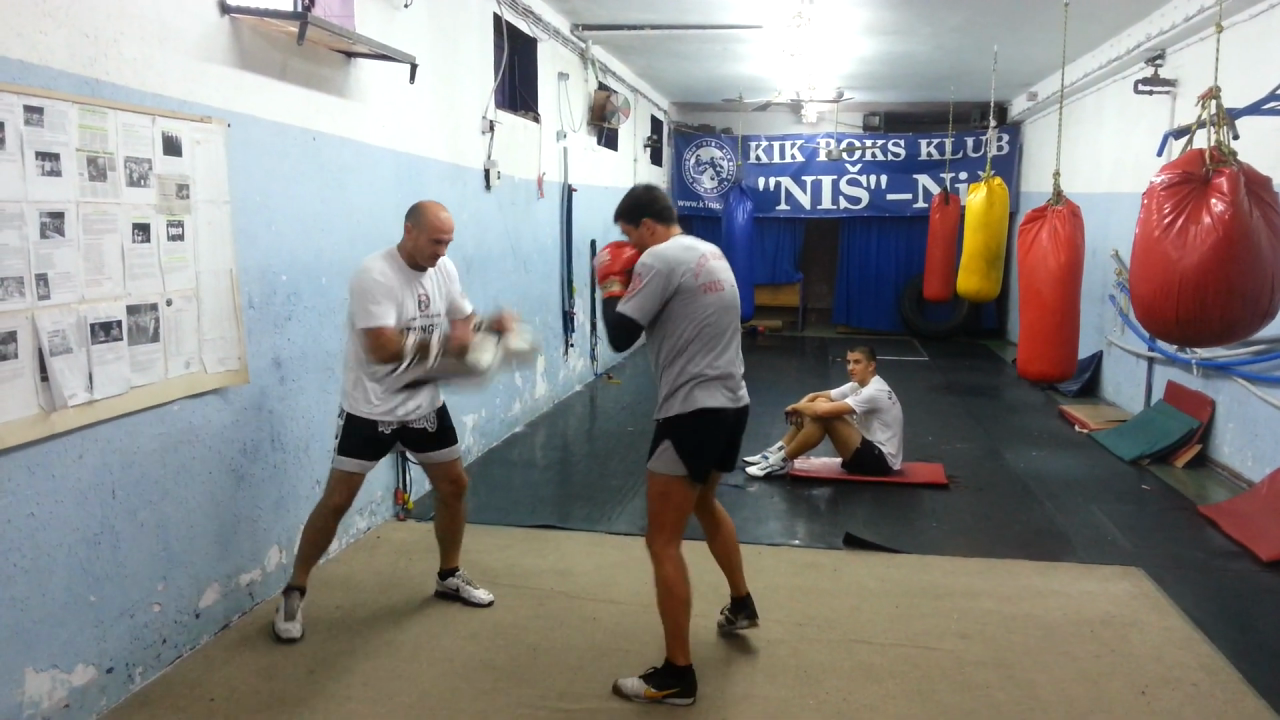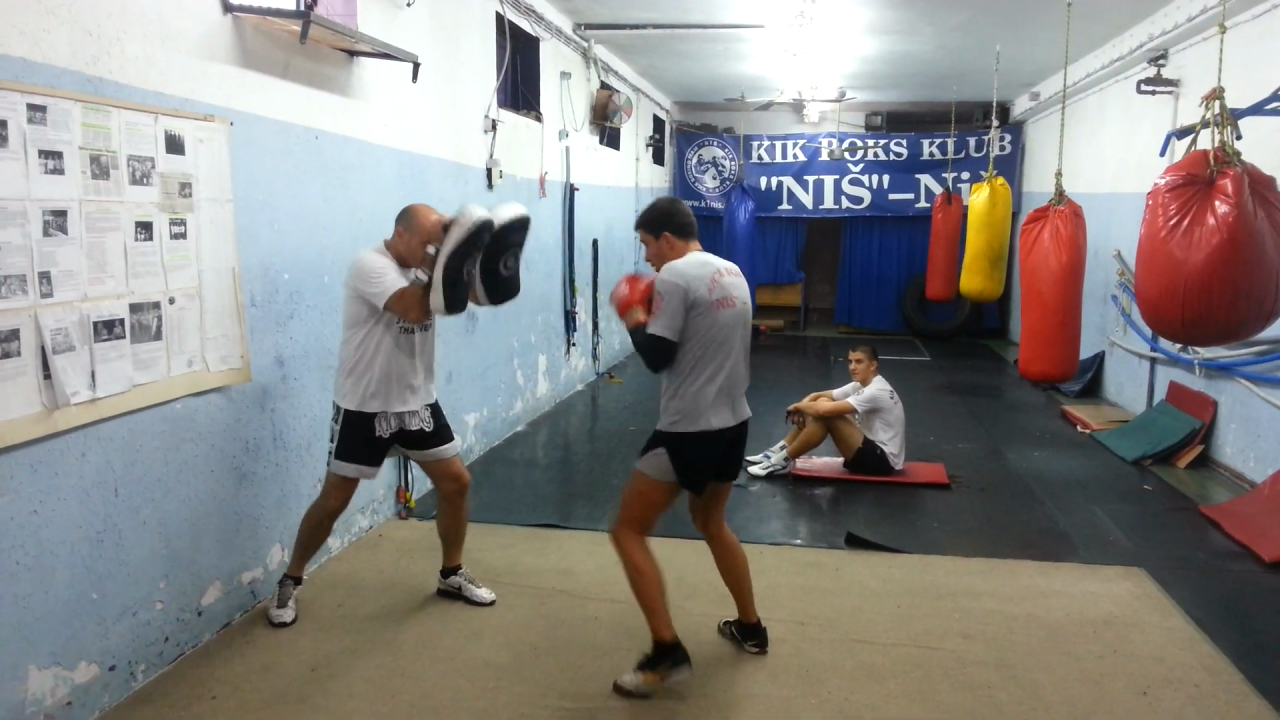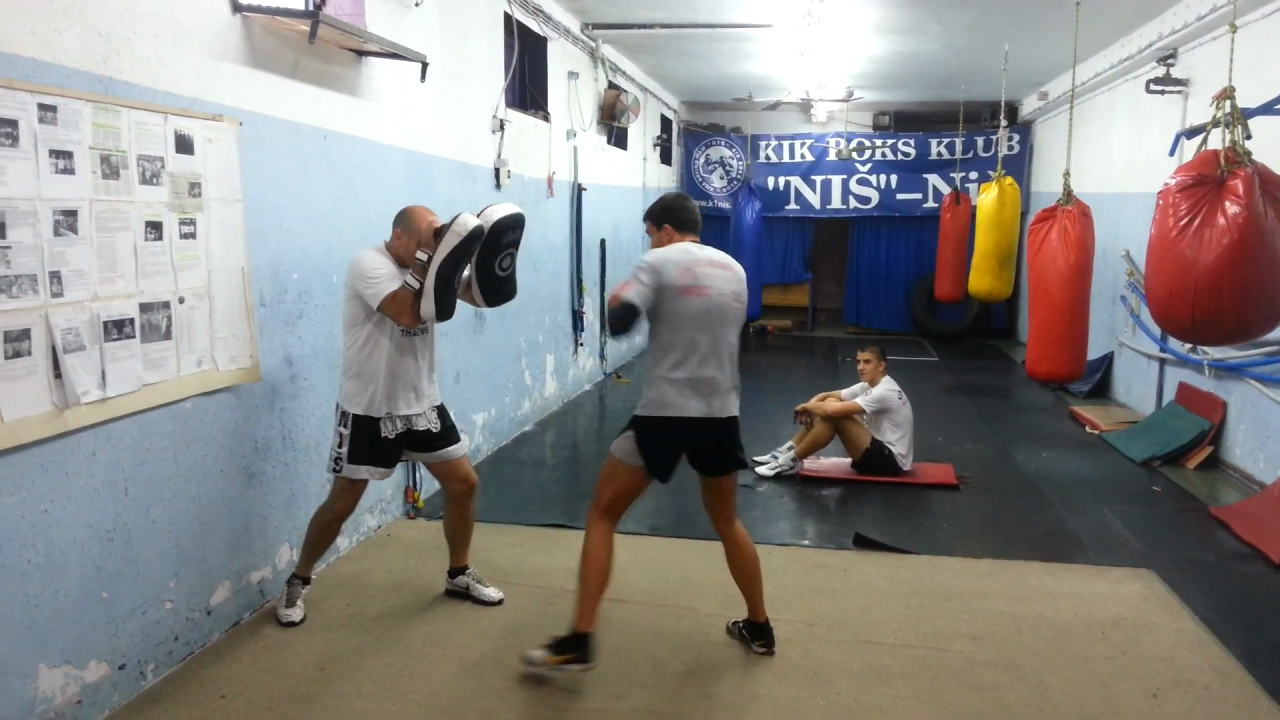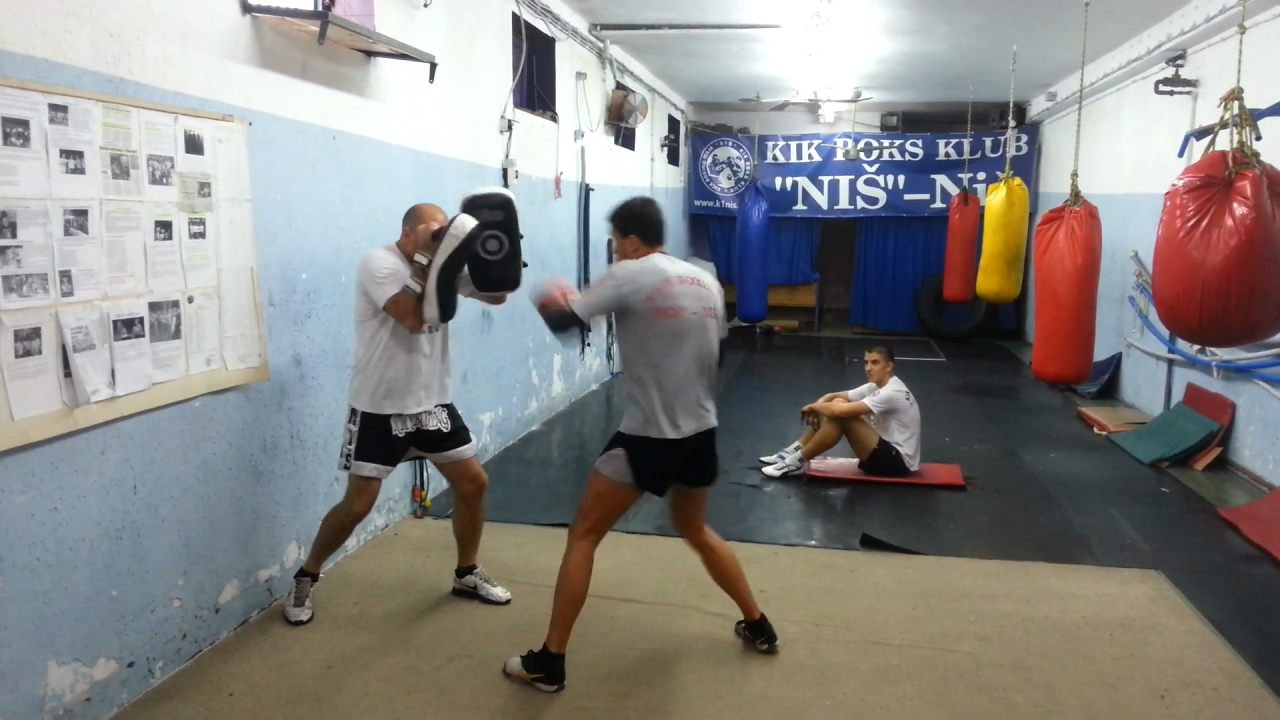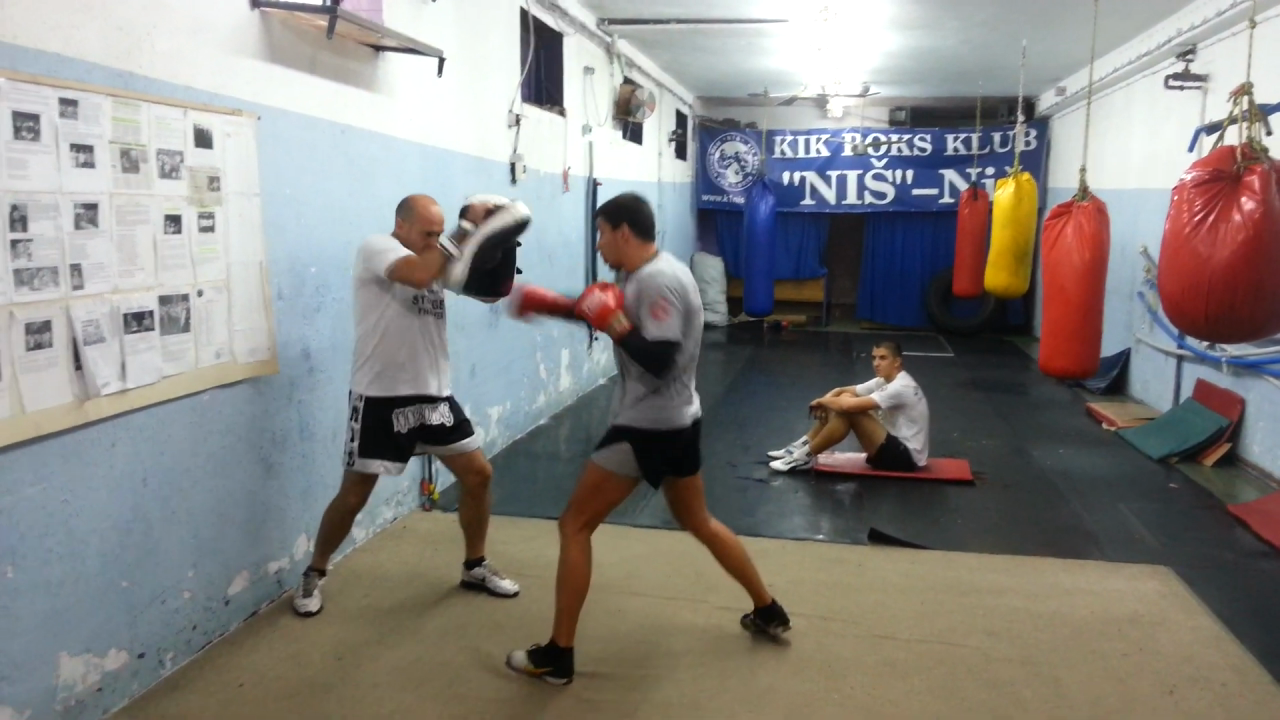
dt=0.2s
person 1, frame 1
left shoulder: (660, 259)
right shoulder: (711, 253)
left elbow: (621, 335)
left wrist: (611, 289)
right wrist: (634, 284)
left hip: (690, 413)
right hip: (731, 405)
left knee: (663, 540)
right knee: (705, 503)
left ankle: (677, 674)
right ankle: (741, 603)
person 1, frame 2
left shoulder: (676, 275)
right shoulder: (731, 272)
left elbow: (657, 357)
left wrist: (634, 318)
right wrist: (652, 321)
left hip: (687, 428)
right hip: (733, 422)
left knee: (627, 530)
right knee: (710, 522)
left ankle: (668, 650)
right ankle: (749, 627)
person 1, frame 3
left shoulder: (658, 263)
right shoulder: (735, 269)
left elbow: (619, 321)
left wrist: (618, 300)
left hip: (664, 416)
right hip: (721, 415)
left knee: (600, 518)
right knee: (726, 521)
left ankle: (578, 640)
right ankle: (758, 628)
person 1, frame 4
left shoulder: (630, 277)
right shoulder: (707, 282)
left elbow: (567, 320)
left wrist: (553, 302)
left hip: (648, 436)
right hip: (699, 430)
left knee: (583, 536)
right knee: (697, 532)
left ankle: (550, 661)
right ankle: (758, 625)
person 1, frame 5
left shoulder: (657, 280)
right shoulder: (649, 274)
left elbow: (659, 361)
right elbow: (602, 307)
left wrist: (614, 325)
right wrist: (550, 304)
left hip: (647, 429)
right hip: (682, 421)
left knee: (575, 526)
right knee: (697, 520)
left ankle: (557, 654)
right ankle: (768, 609)
person 2, frame 1
left shoulder: (443, 270)
right shoulder: (374, 274)
left elbow: (465, 320)
right elbow: (381, 348)
left wrist: (493, 324)
right wrist: (441, 342)
left hip: (425, 404)
right hip: (370, 408)
left knee: (454, 484)
right knee: (337, 499)
left ankle: (450, 576)
right ankle: (295, 592)
person 2, frame 2
left shoulder: (433, 261)
right shoulder: (369, 265)
left elbow: (482, 293)
right elbow: (416, 309)
left wrist: (493, 250)
right wrist: (435, 252)
left hip: (417, 402)
right hip: (364, 407)
left knee: (455, 483)
right knee: (334, 500)
left ankle: (452, 575)
right ankle: (290, 581)
person 2, frame 3
left shoulder: (434, 264)
right shoulder: (368, 265)
right elbow: (407, 315)
right wrist: (425, 255)
left hip: (422, 403)
right hip: (368, 409)
left knee: (463, 483)
right knee: (340, 503)
left ankle: (459, 575)
right ankle: (298, 581)
person 2, frame 4
right shoulder: (379, 263)
left elbow: (496, 293)
right elbow: (411, 316)
right wrist: (428, 257)
left hip: (432, 402)
right hip: (378, 407)
left knee: (474, 483)
right knee: (358, 504)
left ankle: (467, 574)
right ankle: (306, 577)
person 2, frame 5
left shoulder: (442, 254)
right shoulder: (376, 248)
left elbow: (491, 289)
right elbow: (421, 274)
left wrist: (493, 238)
right wrist: (468, 228)
left hip: (434, 394)
right hip: (381, 398)
left knee: (478, 475)
right knee: (353, 497)
left ankle: (475, 566)
right ankle: (314, 573)
